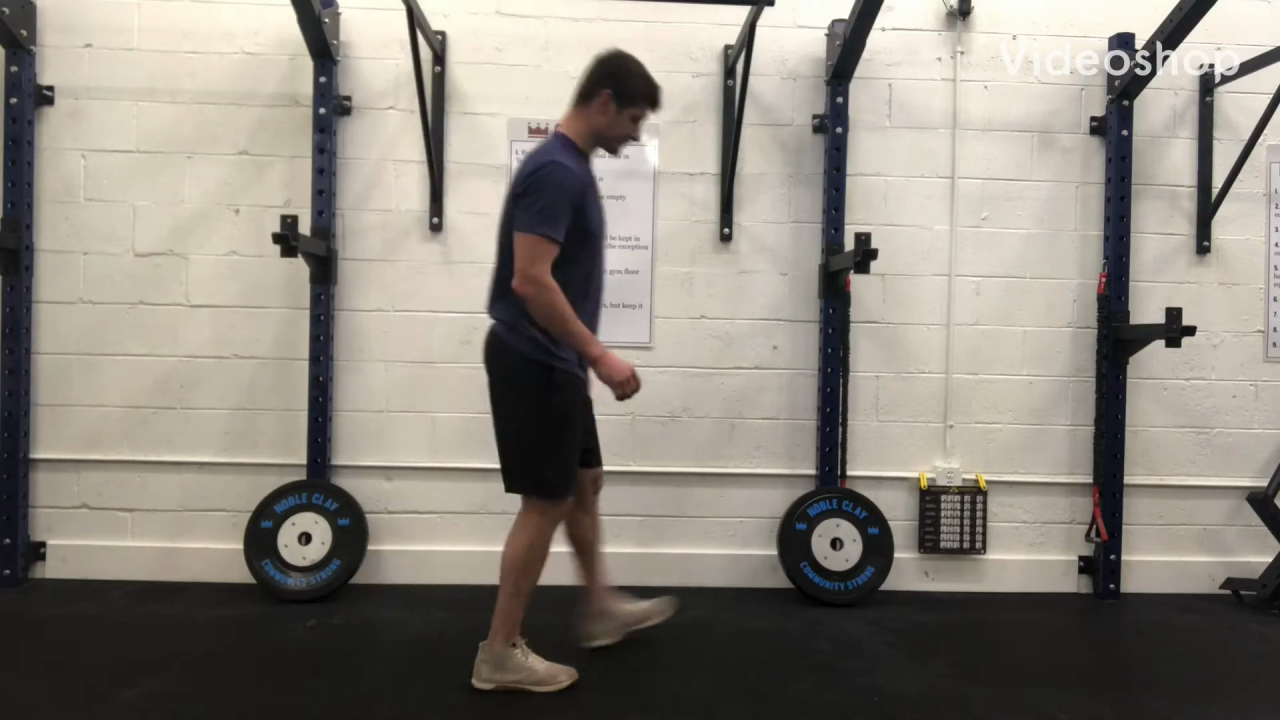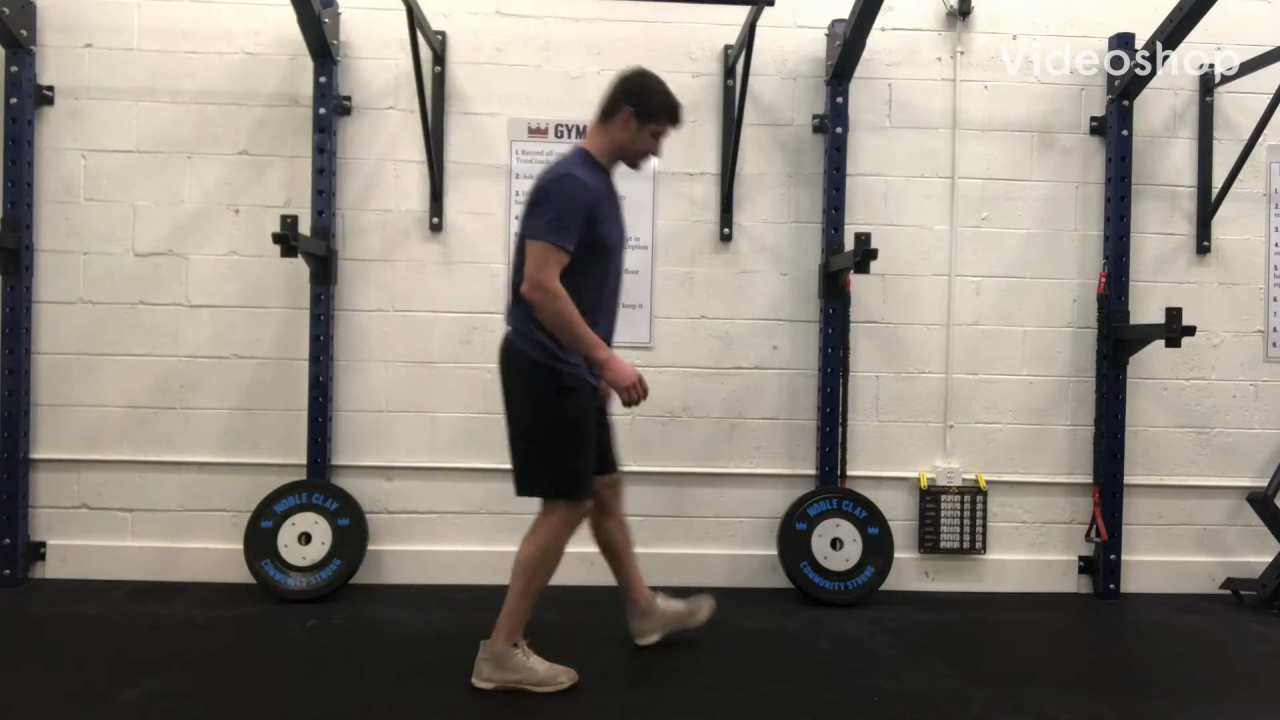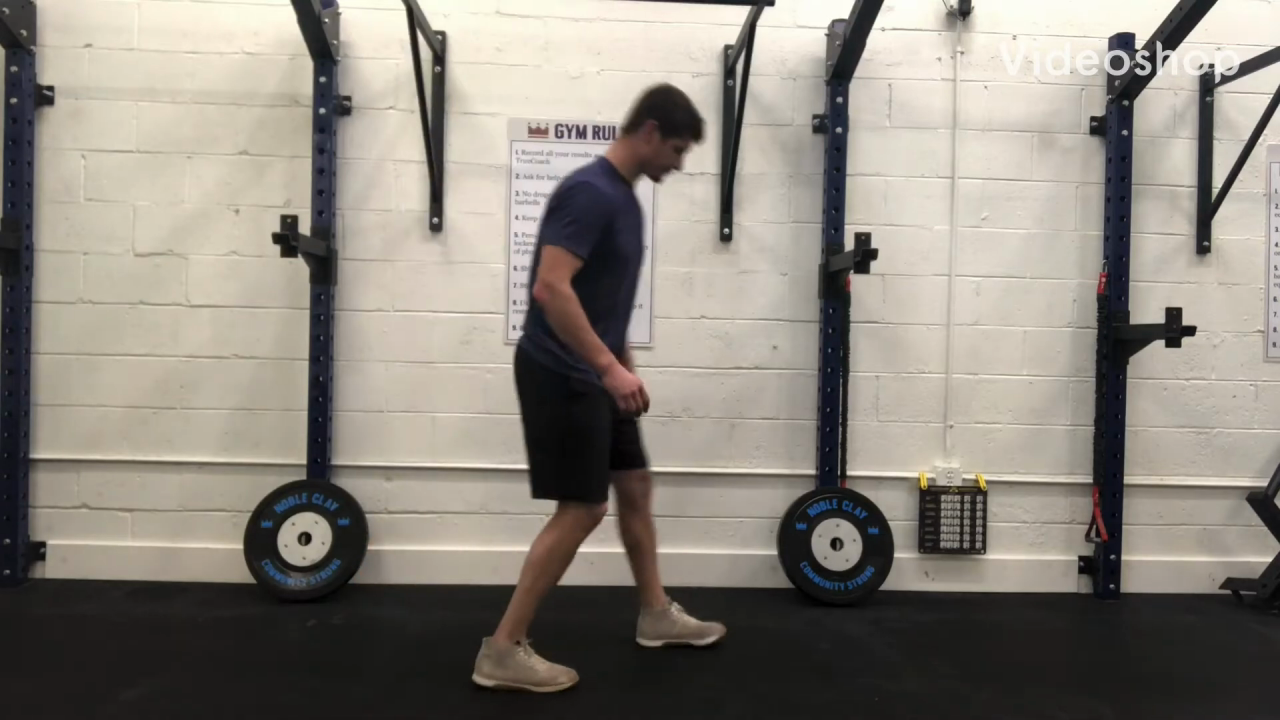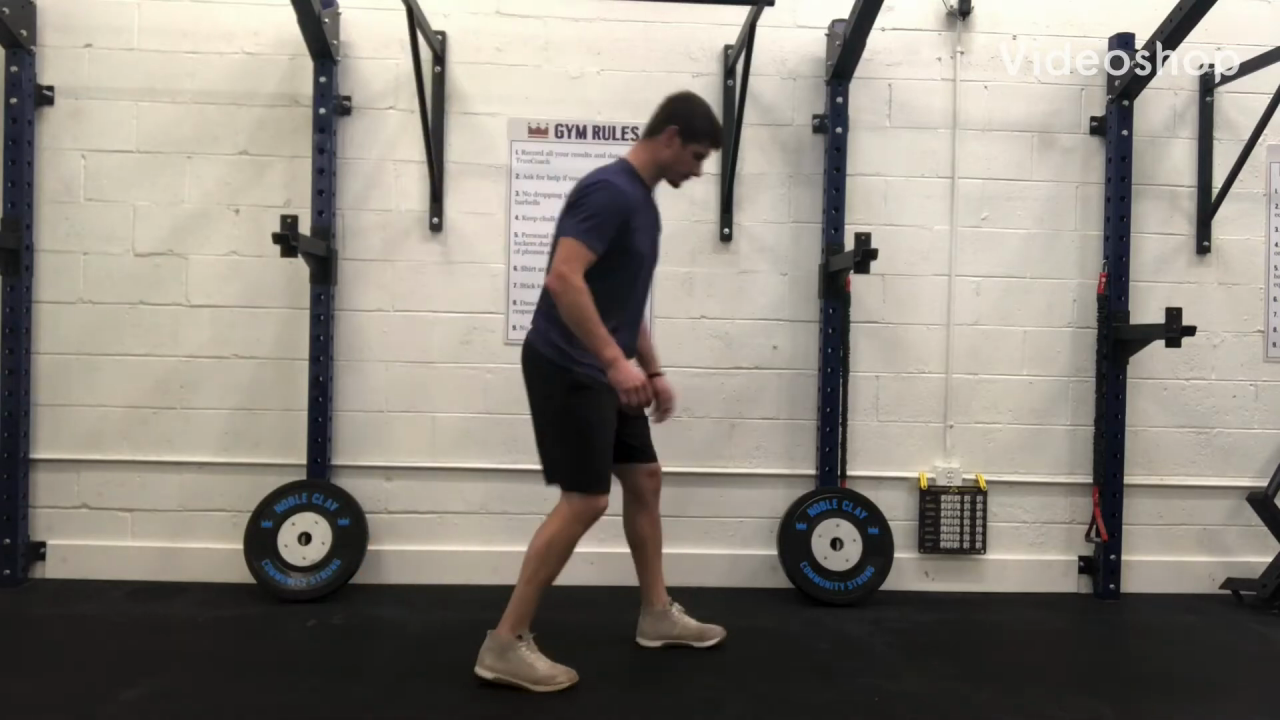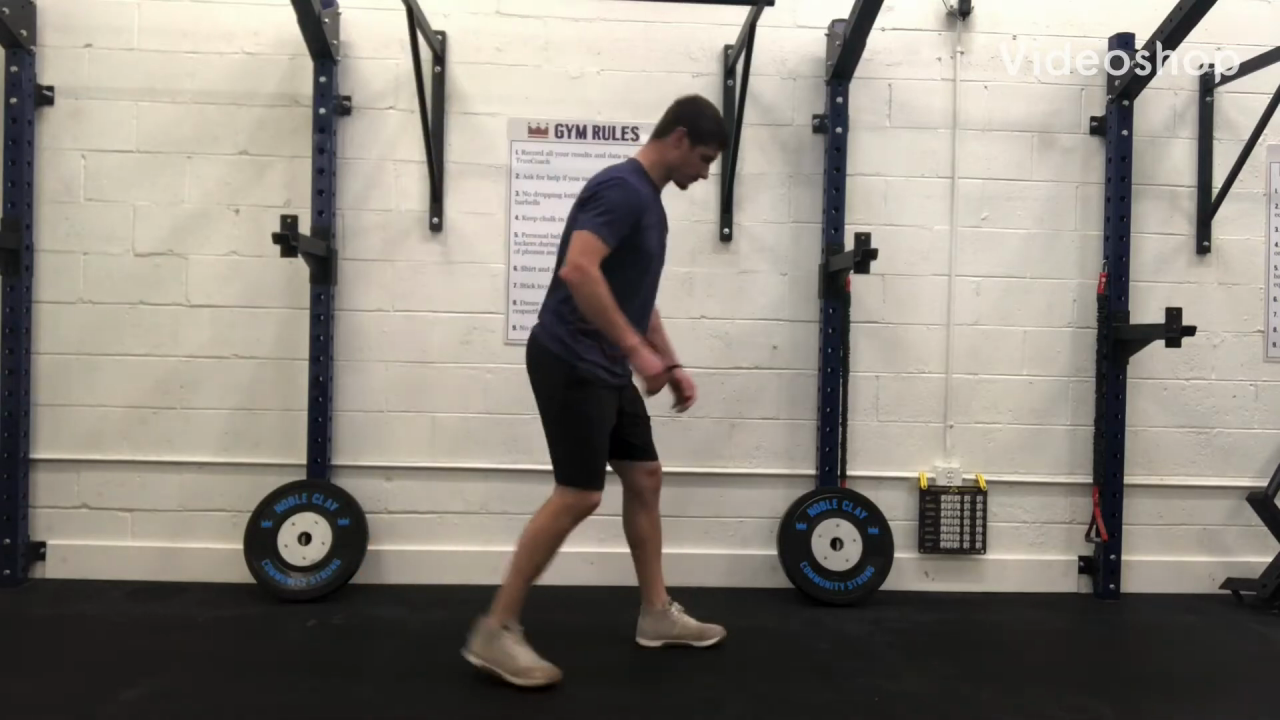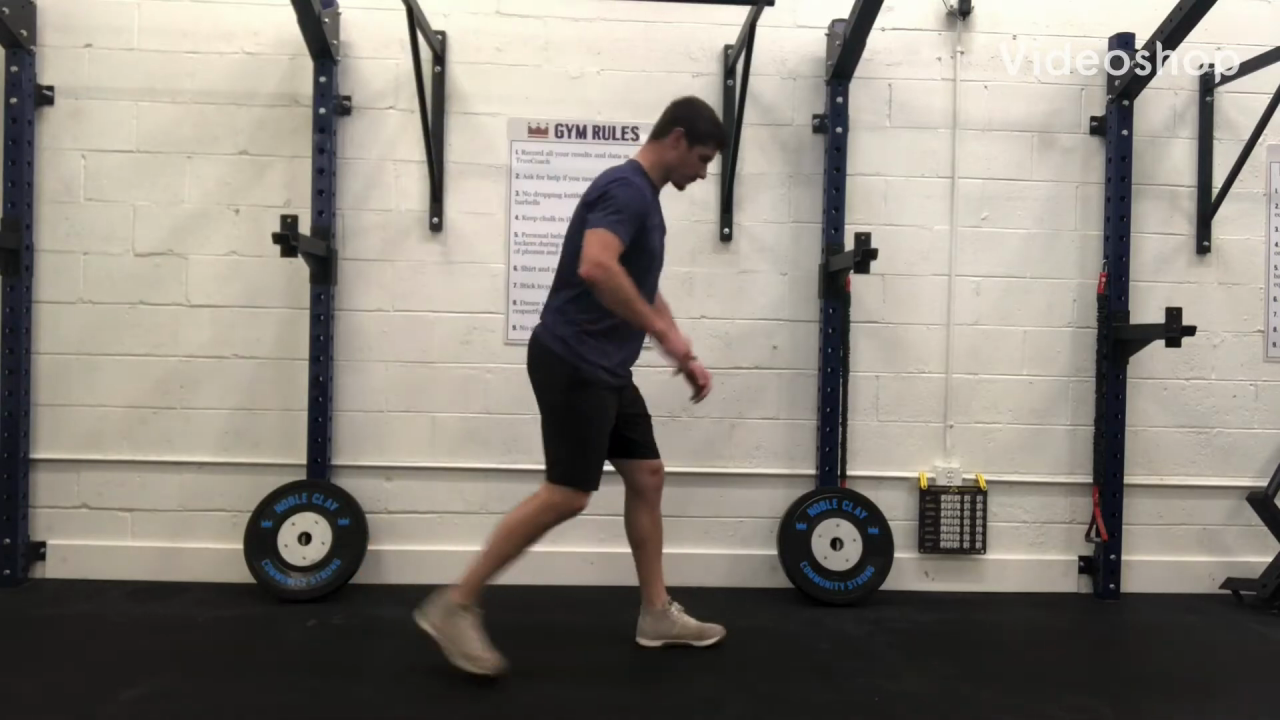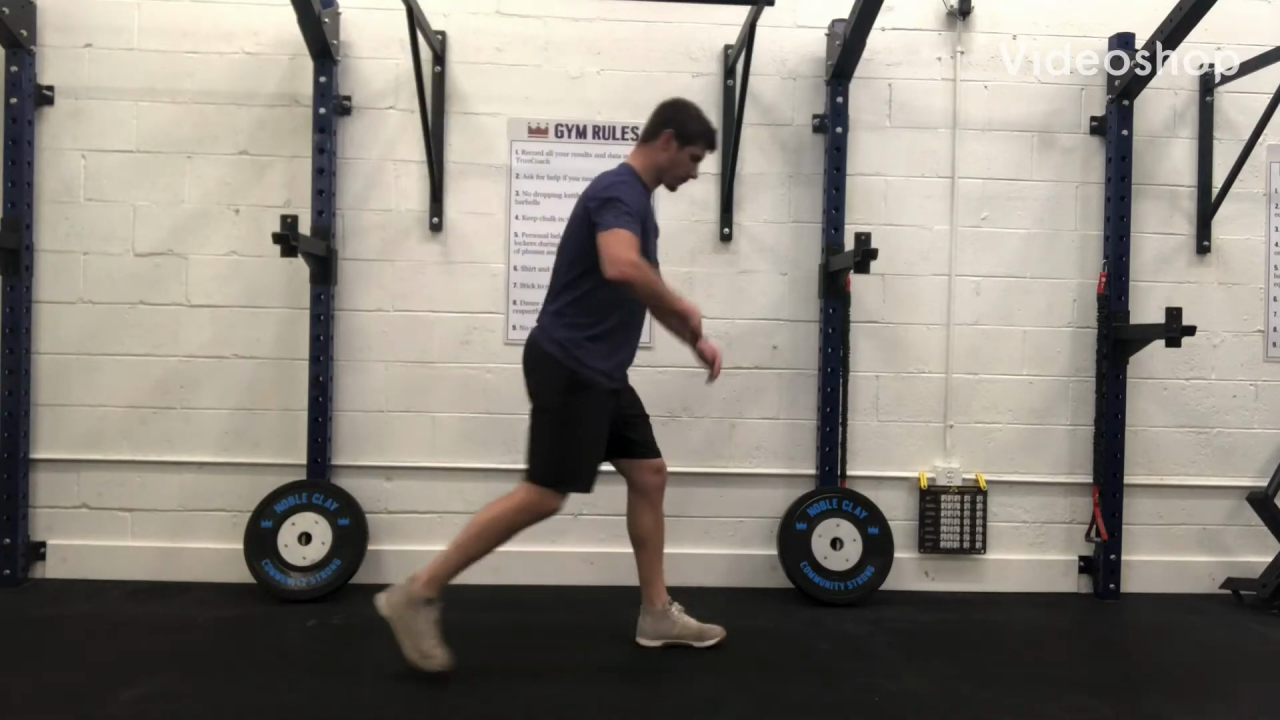
dt=0.1s
person 1, frame 1
left shoulder: (564, 164)
right shoulder: (558, 171)
right elbow: (531, 279)
left wrist: (582, 354)
right wrist: (599, 357)
left hip: (546, 357)
right hip: (535, 360)
left knee: (583, 483)
right knee: (547, 501)
left ankle: (602, 610)
right ankle: (500, 652)
person 1, frame 2
left shoulder: (597, 183)
right shoulder: (571, 184)
right elbow: (537, 285)
left wrist: (601, 360)
right wrist: (606, 360)
left hip: (572, 368)
right hip: (546, 369)
left knee: (603, 488)
right knee: (565, 504)
left ankle: (644, 608)
right ankle: (502, 652)
person 1, frame 3
left shoulder: (622, 196)
right shoulder: (590, 192)
right elbow: (550, 288)
left wrist: (620, 365)
right wrist: (610, 368)
left hip: (586, 373)
right hip: (561, 374)
left knee: (635, 487)
right knee: (581, 508)
left ankle: (657, 614)
right ankle: (504, 650)
person 1, frame 4
left shoulder: (642, 200)
right shoulder: (609, 191)
right elbow: (563, 278)
left wrist: (648, 368)
right wrist: (617, 360)
left hip: (601, 369)
right hip: (566, 366)
left knee: (644, 480)
right knee: (585, 500)
left ankle: (657, 613)
right ankle: (507, 642)
person 1, frame 5
left shoulder: (650, 200)
right shoulder: (621, 188)
right elbow: (577, 270)
left wrist: (670, 363)
right wrist: (636, 349)
left hip: (607, 366)
right hip: (572, 361)
left knee: (644, 479)
right knee: (578, 496)
left ankle: (656, 613)
right ankle: (496, 630)
person 1, frame 6
left shoulder: (645, 197)
right shoulder: (623, 189)
left elbow: (644, 290)
right elbow: (596, 268)
left wrist: (684, 356)
right wrist: (662, 334)
left hip: (604, 366)
right hip: (571, 361)
left knee: (646, 478)
right knee: (566, 494)
left ankle: (657, 613)
right ankle: (454, 604)
person 1, frame 7
left shoulder: (638, 200)
right shoulder: (619, 192)
left elbow: (641, 290)
right elbow: (622, 269)
left wrist: (692, 340)
right wrist: (687, 315)
left hip: (601, 369)
right hip: (567, 365)
left knee: (650, 476)
right knee: (543, 495)
left ankle: (657, 612)
right ankle: (417, 596)
